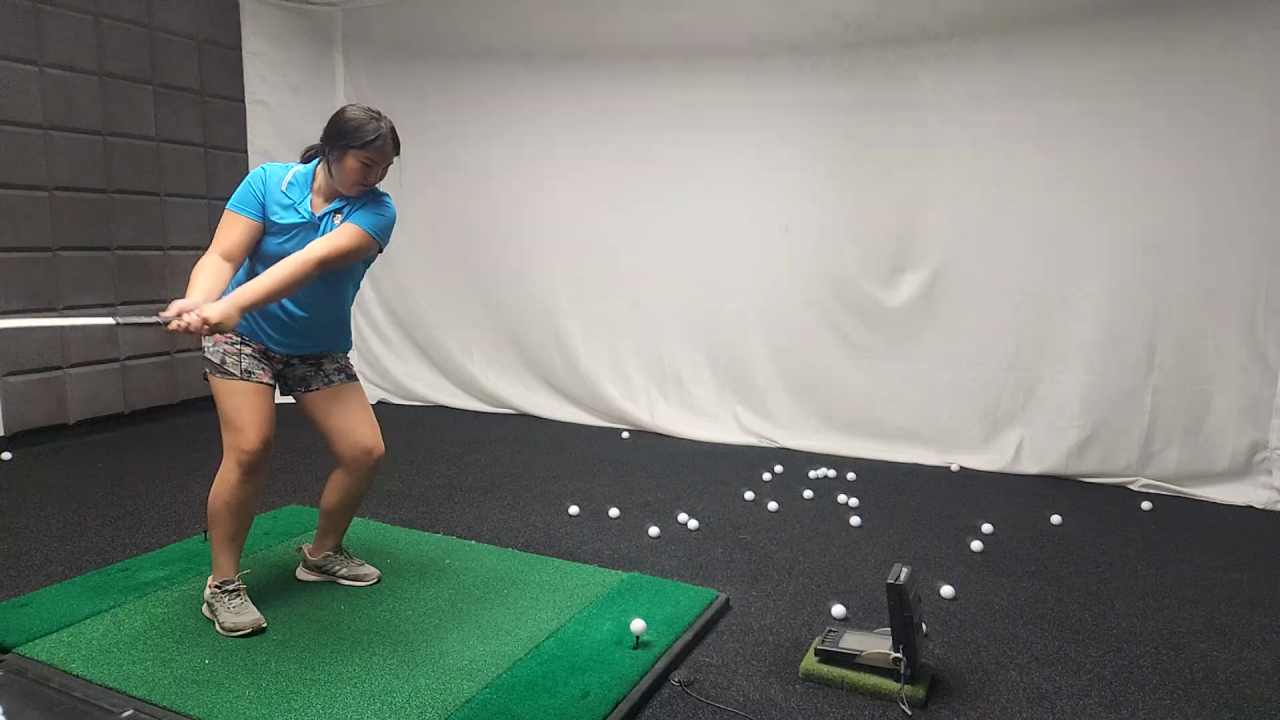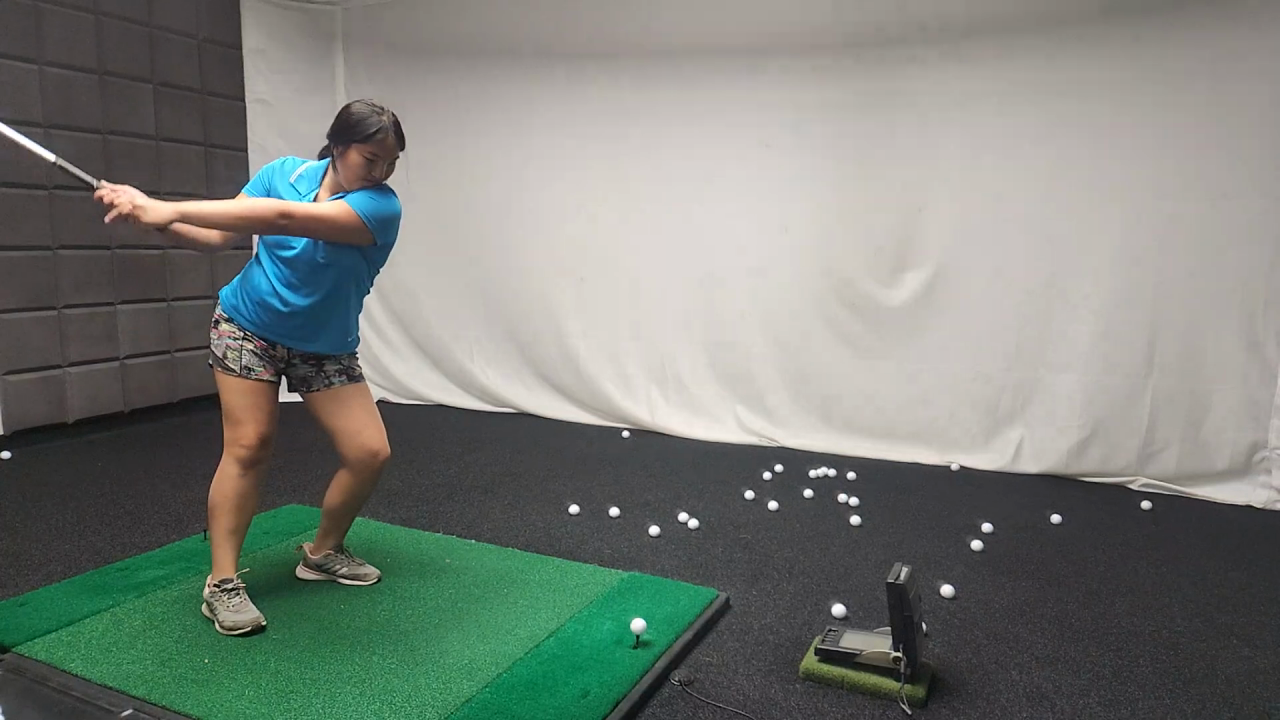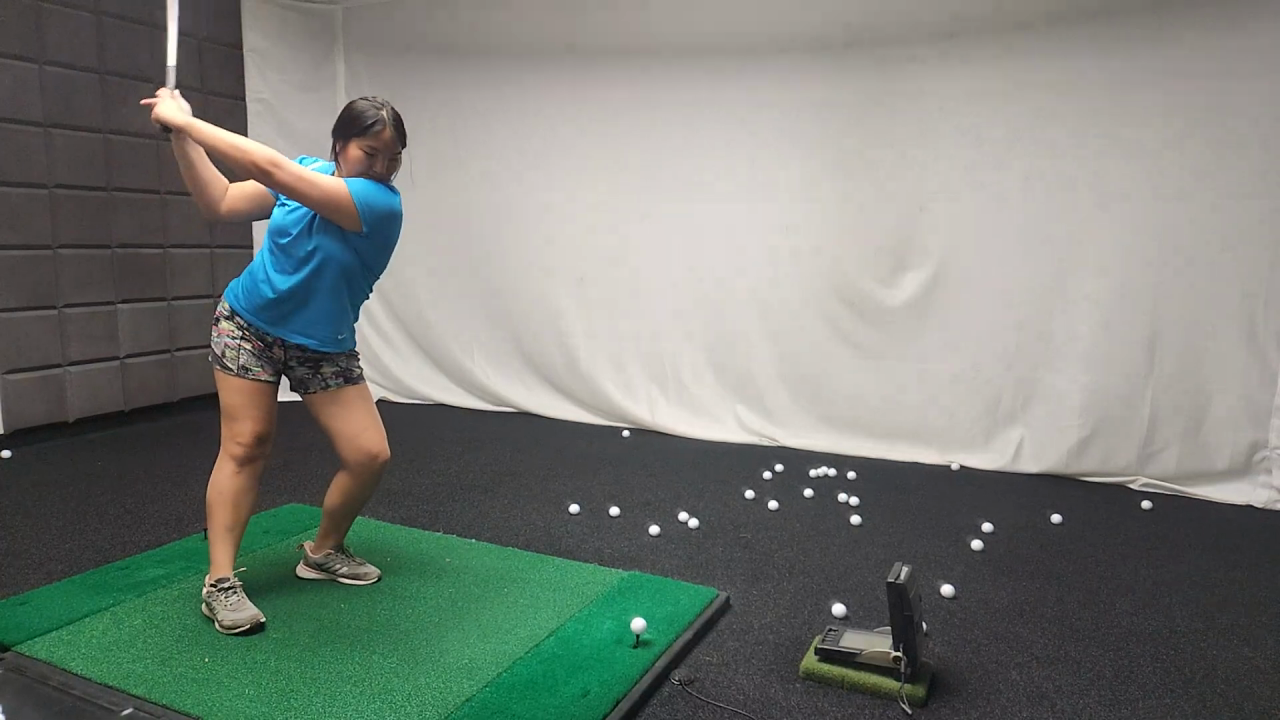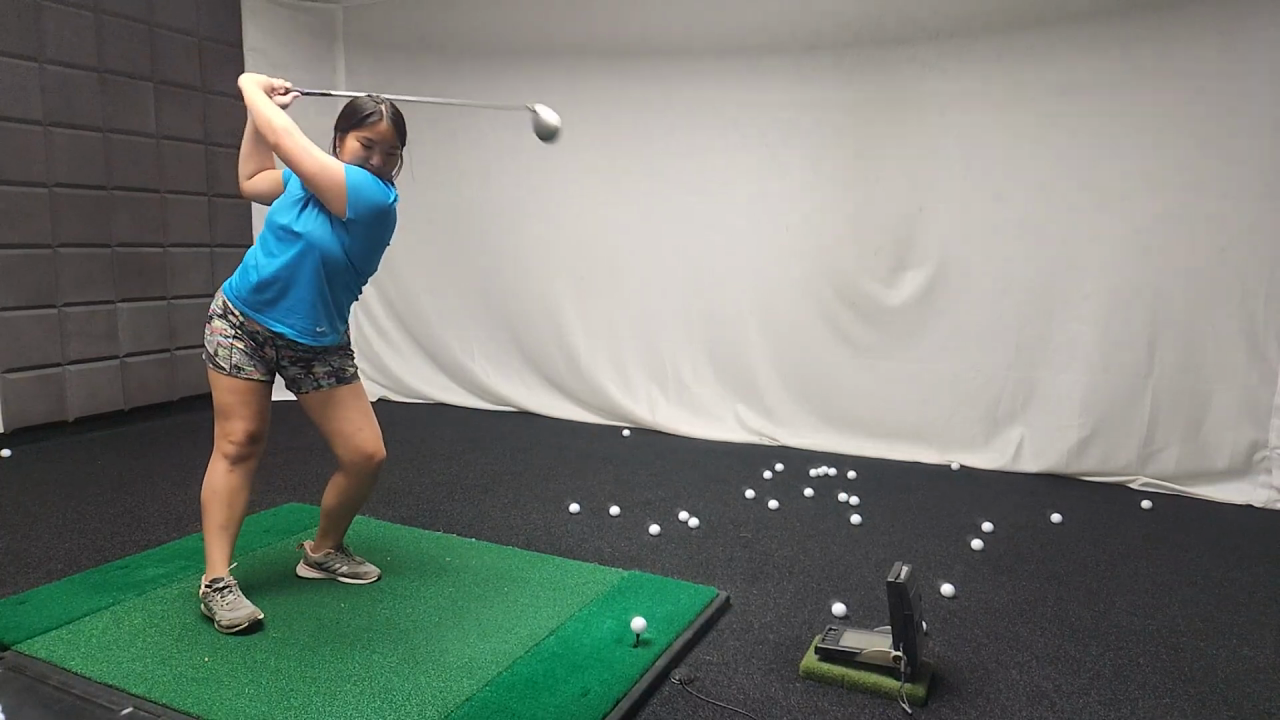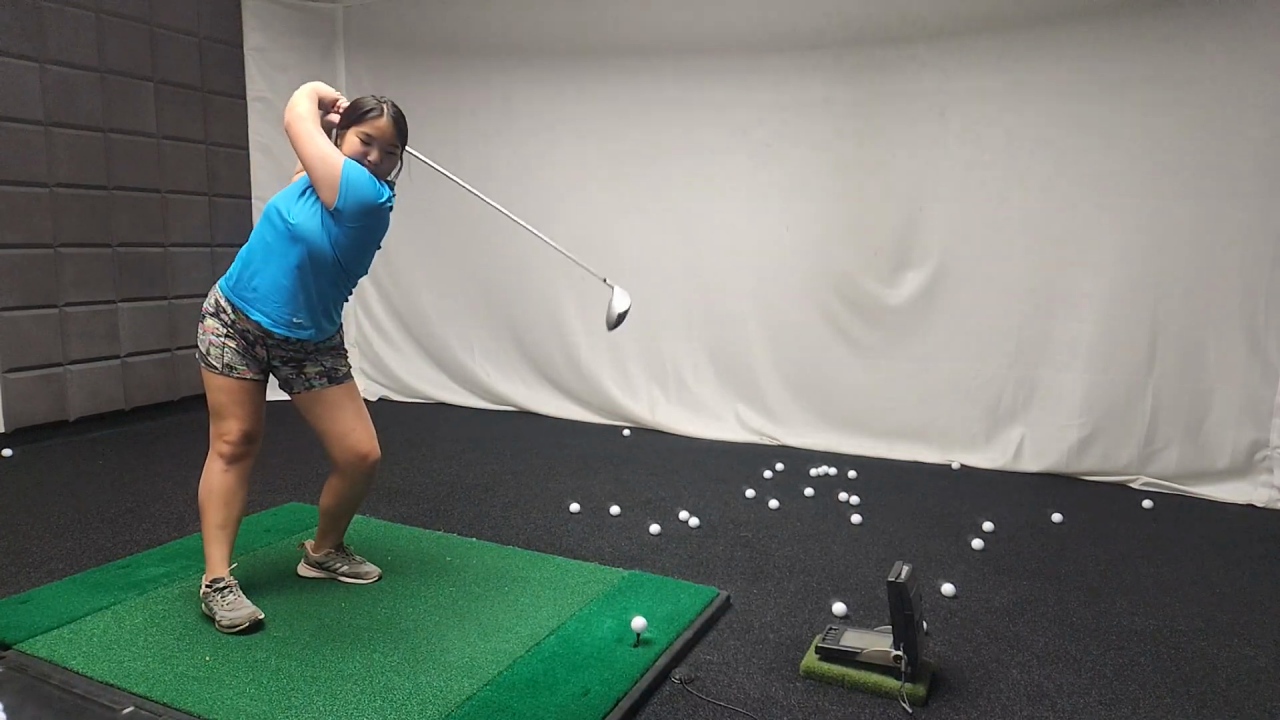
dt=1s
person 1, frame 1
left shoulder: (376, 211)
right shoulder: (267, 181)
left elbow: (313, 261)
right elbow: (223, 256)
left wrist: (230, 305)
right wrist: (198, 301)
left hip: (321, 349)
right hip: (245, 337)
left knee: (365, 451)
right knee: (249, 449)
left ankle: (322, 553)
right ankle: (222, 584)
person 1, frame 2
left shoulder: (382, 206)
right shoulder: (285, 171)
left elbow: (282, 218)
right elbow: (216, 234)
left wrist: (169, 209)
right wrist: (155, 215)
left hip: (325, 347)
right hip: (248, 326)
left knee: (370, 453)
right knee: (248, 447)
left ankle: (323, 552)
right ankle: (222, 582)
person 1, frame 3
left shoulder: (382, 203)
right shoulder: (306, 170)
left elbow: (271, 167)
right elbow: (220, 203)
left wrist: (183, 119)
right wrist: (180, 134)
left hip: (325, 346)
right hip: (247, 324)
left knee: (370, 455)
right knee: (245, 445)
left ankle: (323, 551)
right ankle: (220, 582)
person 1, frame 4
left shoulder: (376, 199)
right shoulder: (311, 173)
left elbow: (281, 134)
right elbow: (251, 181)
left wrist: (251, 87)
right wrist: (259, 103)
left hip: (317, 344)
right hip: (242, 320)
left knee: (366, 455)
right knee: (238, 444)
left ankle: (323, 550)
right ankle: (216, 581)
person 1, frame 5
left shoulder: (369, 197)
right shoulder: (326, 175)
left elbow: (297, 116)
right elbow: (299, 180)
left wrist: (315, 94)
right wrist: (332, 117)
left hip: (310, 341)
right hip: (234, 317)
left knee: (361, 456)
right knee: (234, 443)
left ankle: (324, 551)
right ankle: (216, 580)
